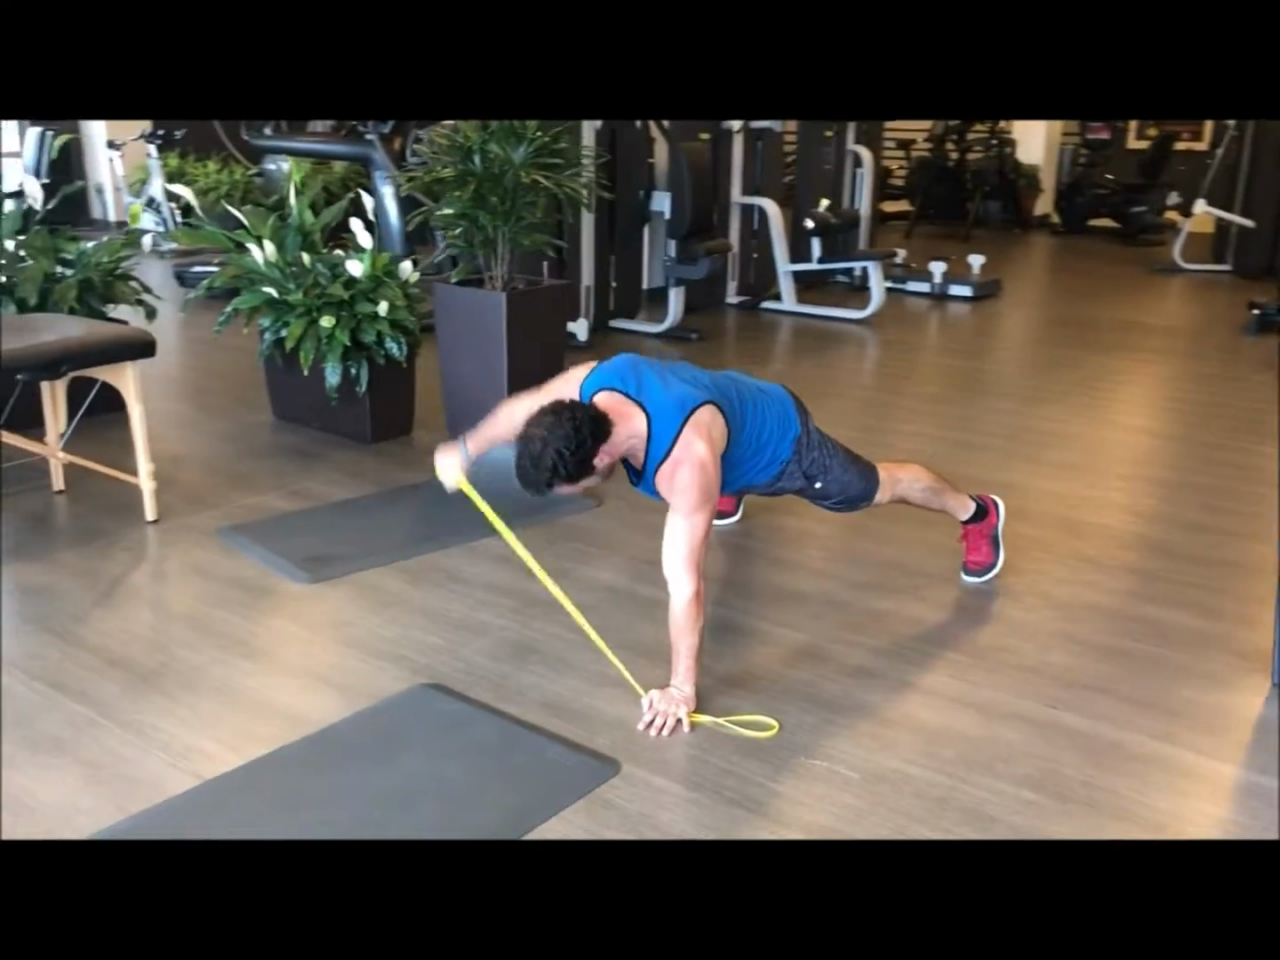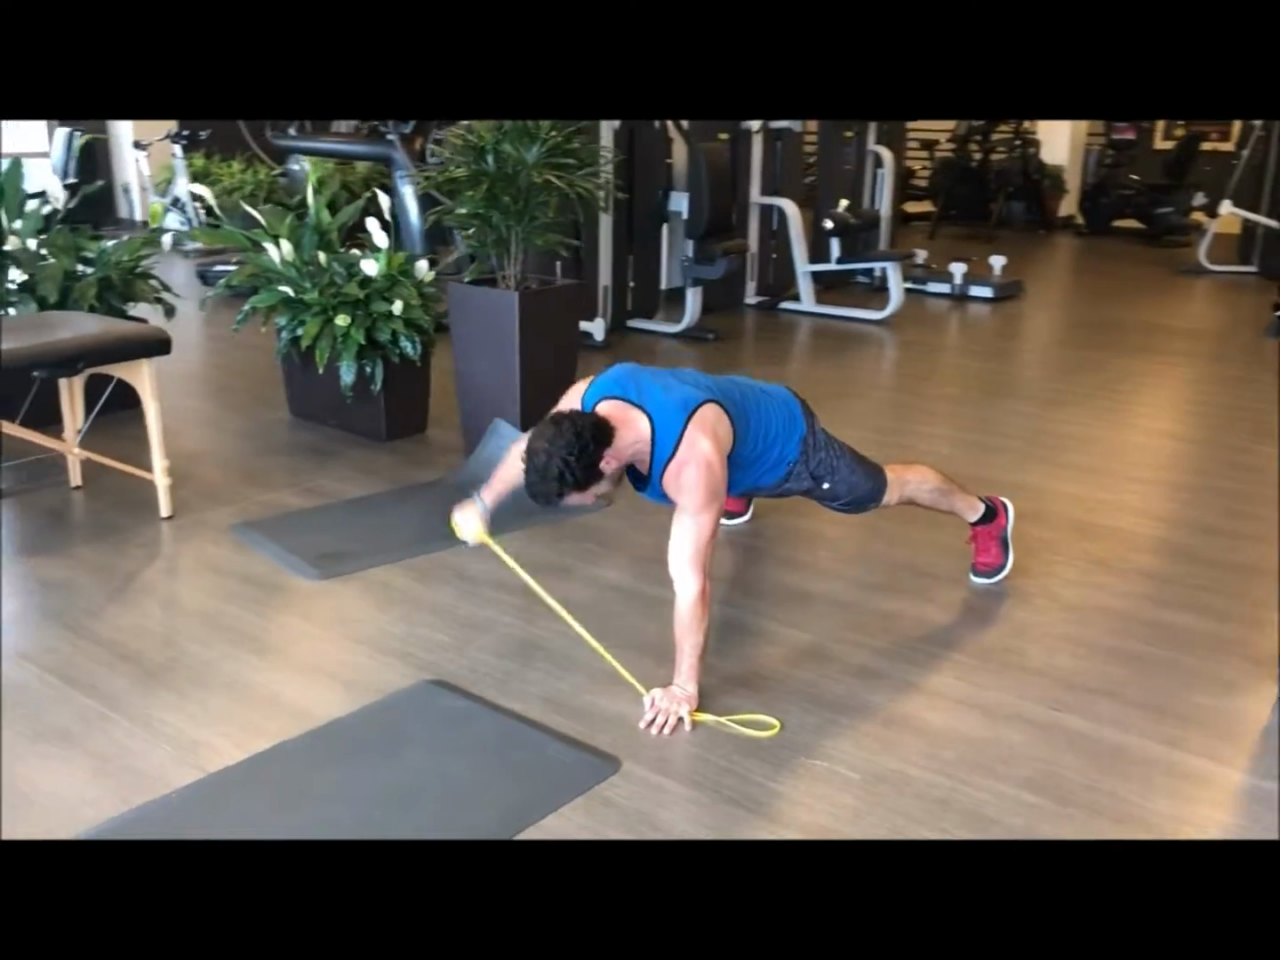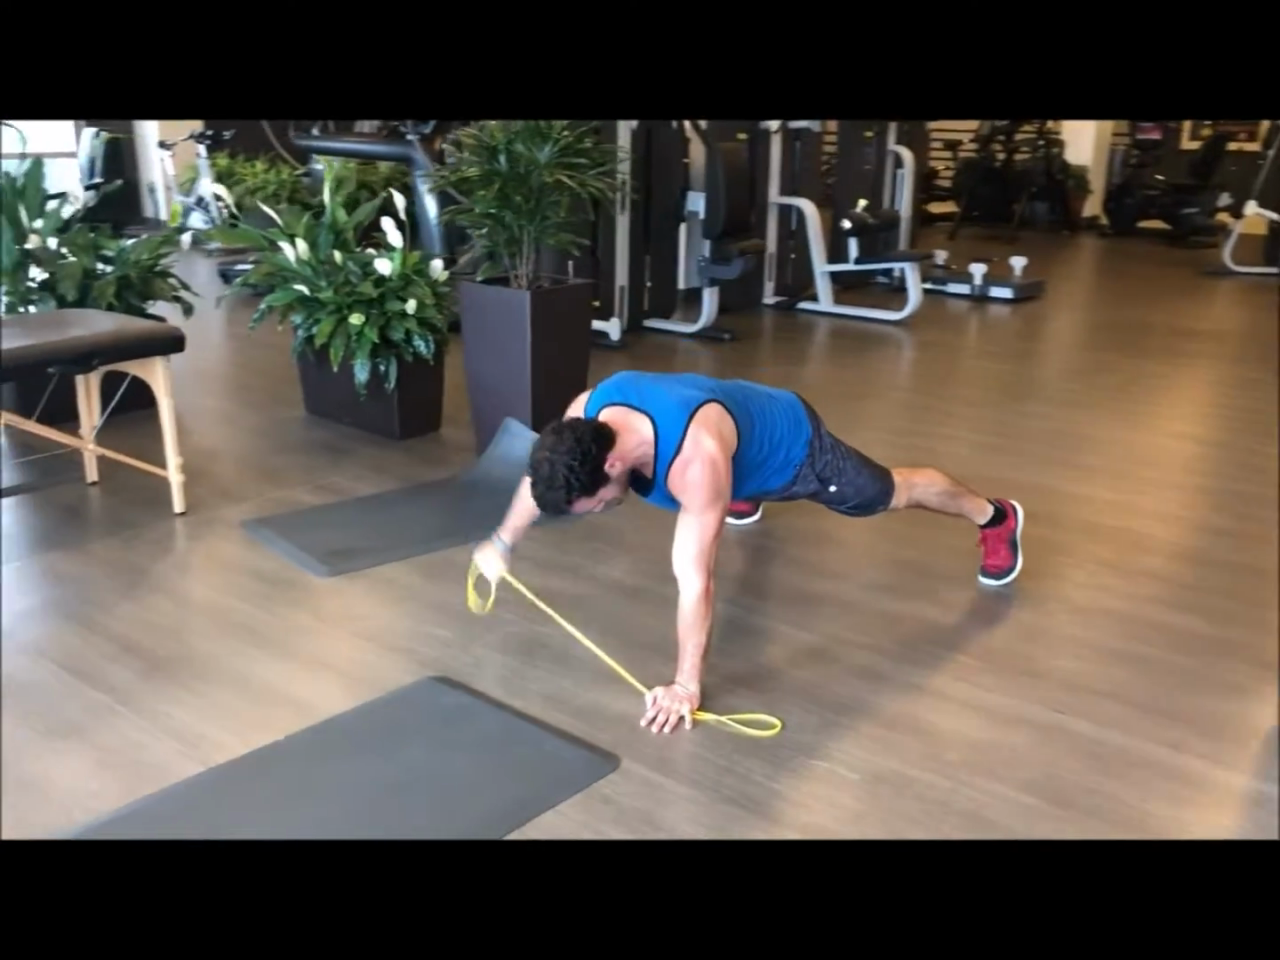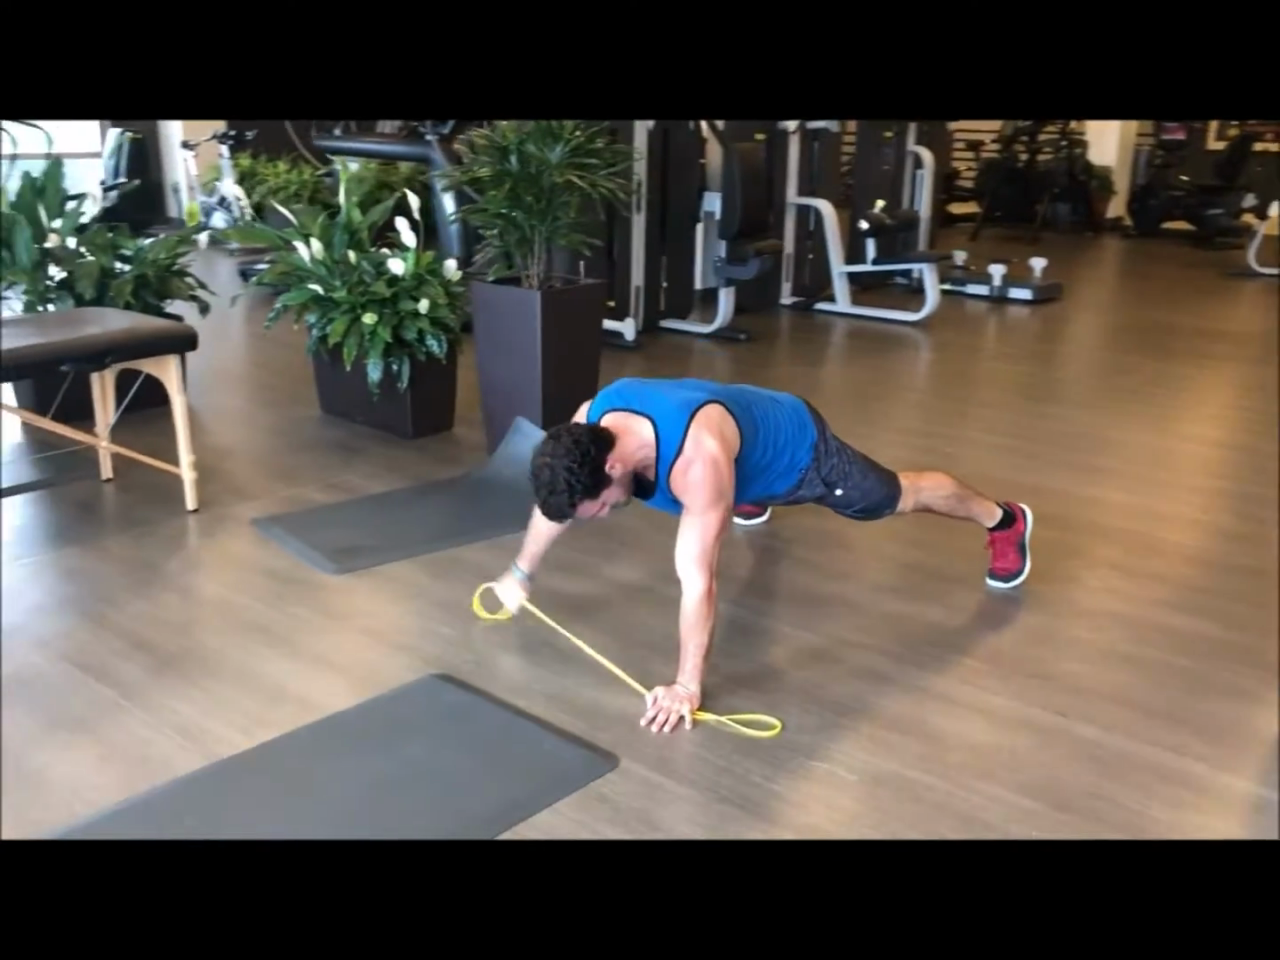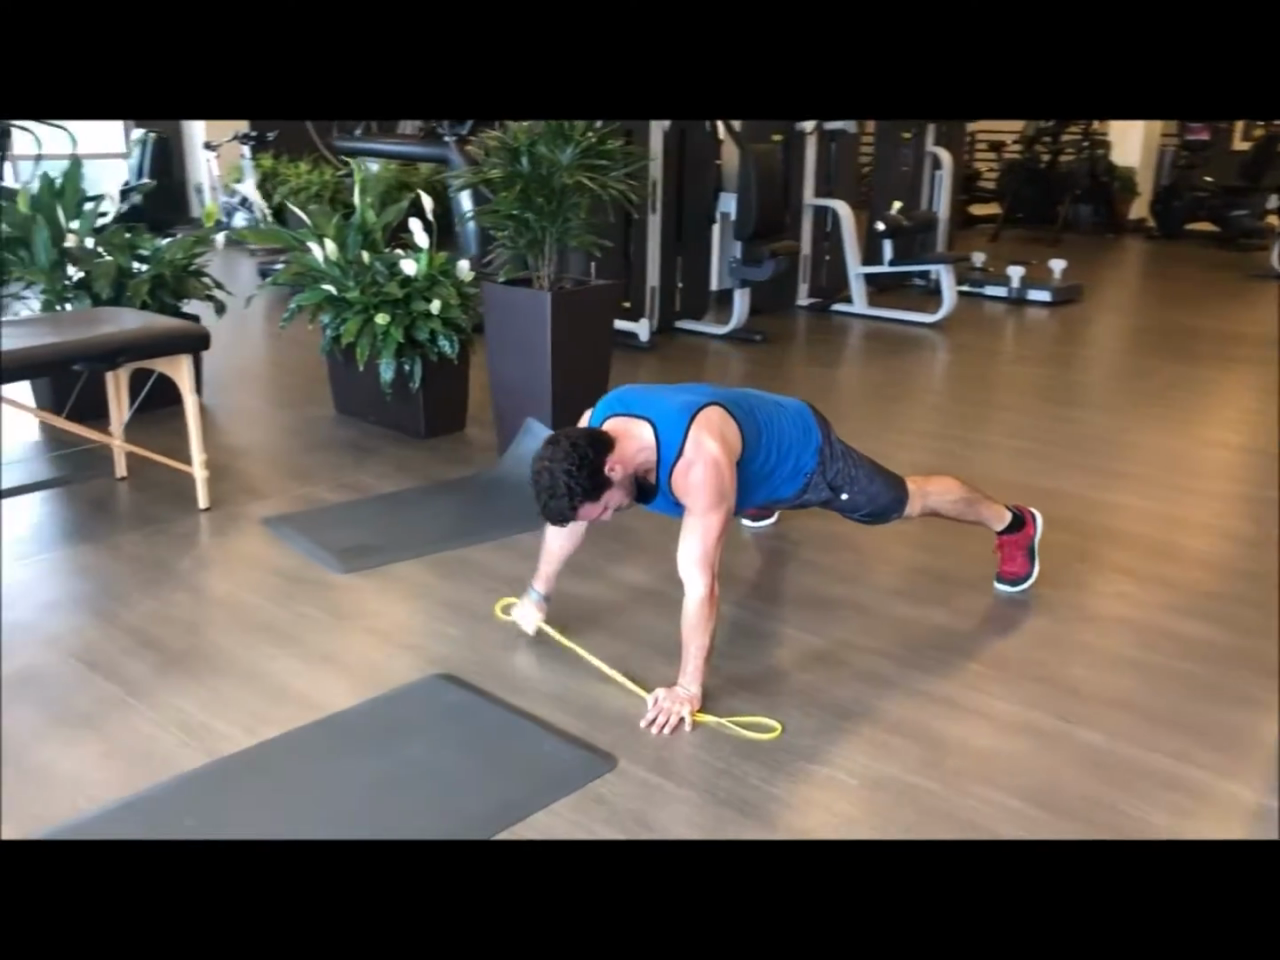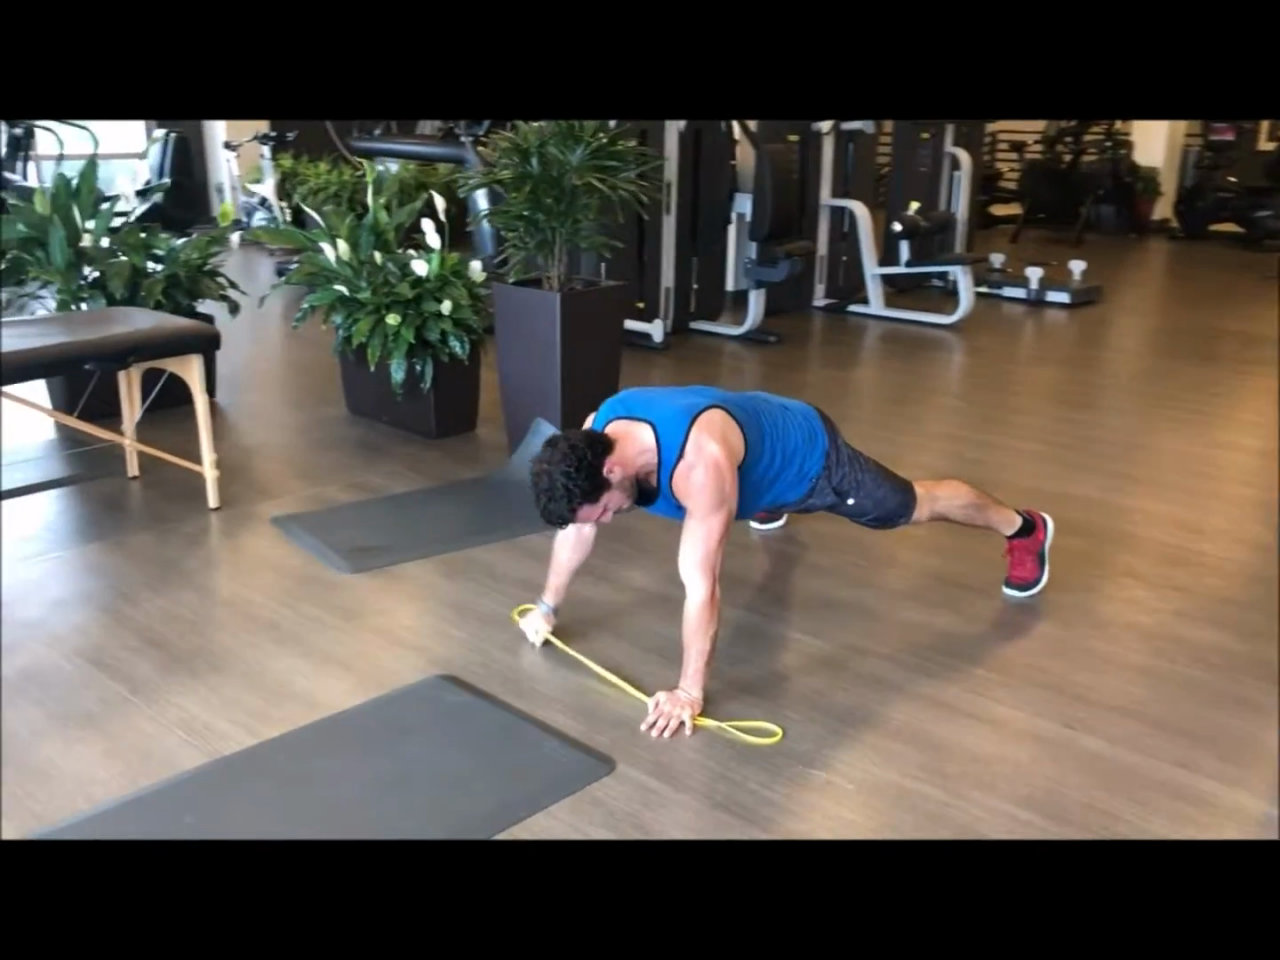
dt=0.1s
person 1, frame 1
left shoulder: (684, 462)
right shoulder: (585, 388)
left elbow: (684, 583)
right elbow: (525, 408)
left wrist: (681, 689)
right wrist: (463, 449)
left hip: (785, 446)
right hip: (738, 412)
left knee: (877, 487)
left ankle: (976, 514)
right ankle: (732, 493)
person 1, frame 2
left shoulder: (689, 461)
right shoulder: (589, 398)
left elbow: (690, 581)
right elbow: (529, 449)
left wrist: (683, 687)
right wrist: (480, 502)
left hip: (791, 448)
right hip: (748, 411)
left knee: (886, 488)
right knee: (726, 496)
left ankle: (986, 515)
right ankle: (739, 490)
person 1, frame 3
left shoulder: (693, 459)
right shoulder: (587, 413)
left elbow: (695, 581)
right elbow: (542, 482)
left wrist: (685, 687)
right wrist: (500, 543)
left hip: (797, 450)
right hip: (748, 435)
left knee: (892, 493)
right knee: (730, 500)
left ankle: (995, 518)
right ankle: (749, 493)
person 1, frame 4
left shoulder: (696, 460)
right shoulder: (592, 419)
left elbow: (697, 581)
right elbow: (554, 499)
left wrist: (686, 686)
right wrist: (518, 573)
left hip: (804, 456)
right hip: (759, 423)
left knee: (900, 497)
right knee: (741, 498)
left ankle: (1004, 521)
right ankle: (755, 492)
person 1, frame 5
left shoulder: (697, 462)
right shoulder: (593, 428)
left elbow: (700, 583)
right elbow: (567, 519)
left wrist: (688, 688)
right wrist: (537, 595)
left hip: (808, 457)
right hip: (759, 443)
left knee: (909, 500)
right knee: (753, 502)
left ankle: (1013, 524)
right ankle: (765, 501)
person 1, frame 6
left shoulder: (699, 464)
right shoulder: (597, 431)
left elbow: (701, 586)
right elbow: (574, 526)
left wrist: (688, 692)
right wrist: (546, 607)
left hip: (816, 463)
right hip: (770, 436)
left knee: (918, 505)
right knee: (764, 505)
left ankle: (1024, 528)
right ankle: (772, 501)
